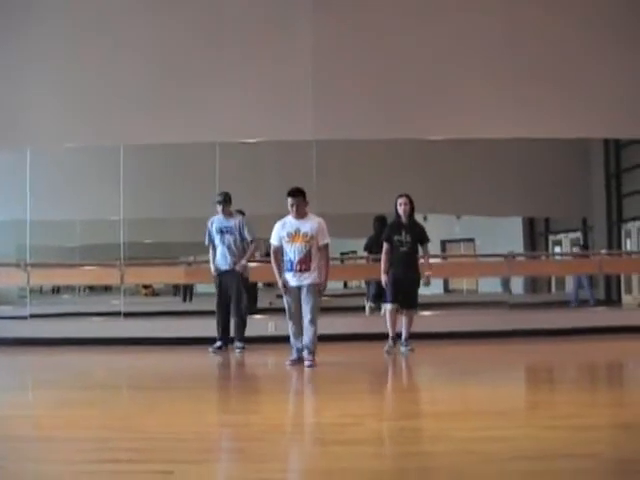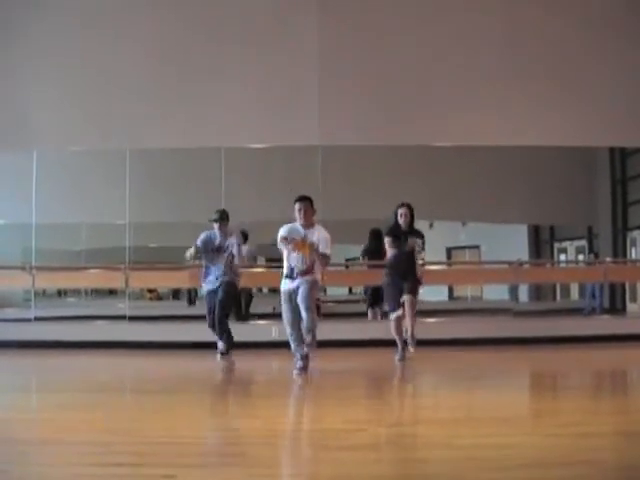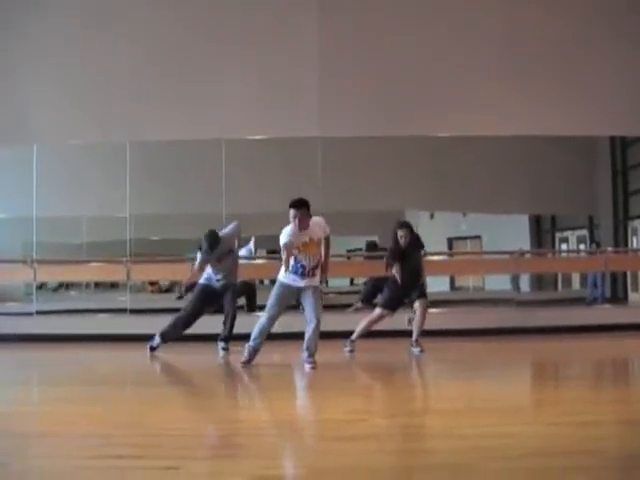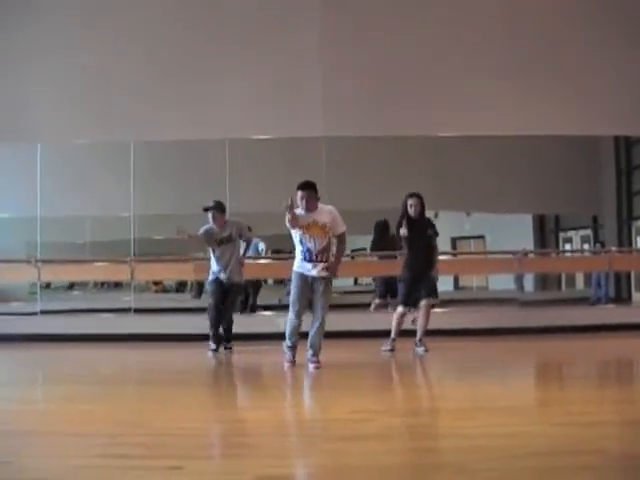
dt=1s
person 1, frame 1
left shoulder: (317, 223)
right shoulder: (281, 225)
left elbow: (324, 252)
right elbow: (275, 253)
left wrist: (324, 278)
right wrist: (279, 278)
left hip: (311, 280)
right hip: (289, 280)
left knee: (309, 317)
right knee: (293, 318)
left ankle: (309, 353)
right ankle: (297, 352)
person 1, frame 2
left shoulder: (322, 234)
right shoulder: (287, 229)
left elbow: (324, 261)
right elbow: (281, 241)
left wrist: (317, 257)
right wrist: (285, 242)
left hip: (309, 280)
right hip: (288, 283)
left knee: (306, 305)
right knee: (291, 324)
left ankle: (309, 337)
right ankle: (301, 358)
person 1, frame 3
left shoulder: (320, 223)
right shoulder: (288, 233)
left elbow: (326, 238)
right elbow: (286, 248)
left wrist: (326, 261)
right wrist: (286, 256)
left hip: (311, 283)
right hip: (287, 281)
left knee: (315, 319)
right knee: (269, 316)
left ankle: (309, 355)
right ankle: (251, 350)
person 1, frame 4
left shoulder: (330, 212)
right shoulder: (294, 215)
left elbow: (341, 238)
right elbow: (292, 224)
left wrist: (336, 263)
right wrist: (290, 214)
left hip: (323, 272)
right hip: (301, 270)
left knee: (319, 315)
right knee: (295, 312)
left ankle: (313, 354)
right ankle: (290, 349)
person 2, frame 1
left shoulder: (418, 228)
right shoulder: (391, 227)
left elbow: (425, 250)
right elbow: (385, 251)
left wrist: (427, 271)
right wrist: (383, 272)
left hip: (412, 272)
right hip: (394, 272)
left knee: (409, 308)
right knee: (391, 306)
left ankle: (405, 340)
right ankle: (391, 339)
person 2, frame 2
left shoulder: (417, 234)
right shoulder: (391, 231)
left elbow: (419, 252)
right elbow: (387, 244)
left wrist: (416, 245)
right wrist: (390, 249)
left hip: (409, 277)
right hip: (392, 277)
left knee: (409, 301)
right knee: (396, 315)
left ankle: (411, 336)
right ankle: (401, 347)
person 2, frame 3
left shoulder: (417, 242)
right shoulder: (395, 250)
right elbow: (394, 268)
left wrist: (422, 277)
right wrist: (395, 270)
left hip: (415, 282)
right hip: (396, 284)
left knee: (421, 305)
right knee: (379, 313)
left ankle: (414, 341)
right ankle: (352, 340)
person 2, frame 4
left shoulder: (428, 224)
right shoulder: (404, 224)
left elbow: (434, 247)
right elbow: (403, 235)
left wrist: (435, 267)
right wrist: (403, 233)
left hip: (427, 272)
right hip: (409, 272)
left knee: (425, 305)
right knee: (402, 309)
left ankle: (419, 341)
right ankle: (392, 339)
person 3, frame 1
left shoulder: (239, 220)
right shoulder: (212, 222)
left elbow: (251, 243)
right elbow: (211, 245)
left wrist: (244, 261)
right wrist: (212, 264)
left hip: (236, 268)
right hip: (220, 269)
left knee: (239, 305)
right knee: (221, 306)
left ankle: (239, 340)
right ankle: (222, 340)
person 3, frame 2
left shoulder: (234, 239)
right shoulder: (205, 237)
left elbow: (239, 261)
right elbow: (190, 256)
right wrist: (192, 251)
left hip: (227, 280)
right hip: (210, 282)
left knee: (221, 304)
right knee: (212, 319)
left ankle: (224, 341)
right ankle: (225, 342)
person 3, frame 3
left shoulder: (229, 235)
right shoulder: (204, 250)
left elbow: (237, 225)
right elbow: (197, 270)
left wrist: (237, 245)
right wrist: (185, 282)
left hip: (228, 282)
right hip: (208, 283)
left knee: (231, 310)
right knee: (190, 311)
left ankle: (224, 341)
right ankle: (162, 337)
person 3, frame 4
left shoulder: (236, 226)
right shoulder: (208, 230)
left elbow: (249, 239)
right elbow: (197, 239)
left wrist: (243, 257)
right wrist: (187, 235)
left hip: (234, 277)
right hip: (216, 276)
left knee: (227, 312)
right knee: (214, 306)
left ankle: (226, 340)
right ankle: (215, 339)
